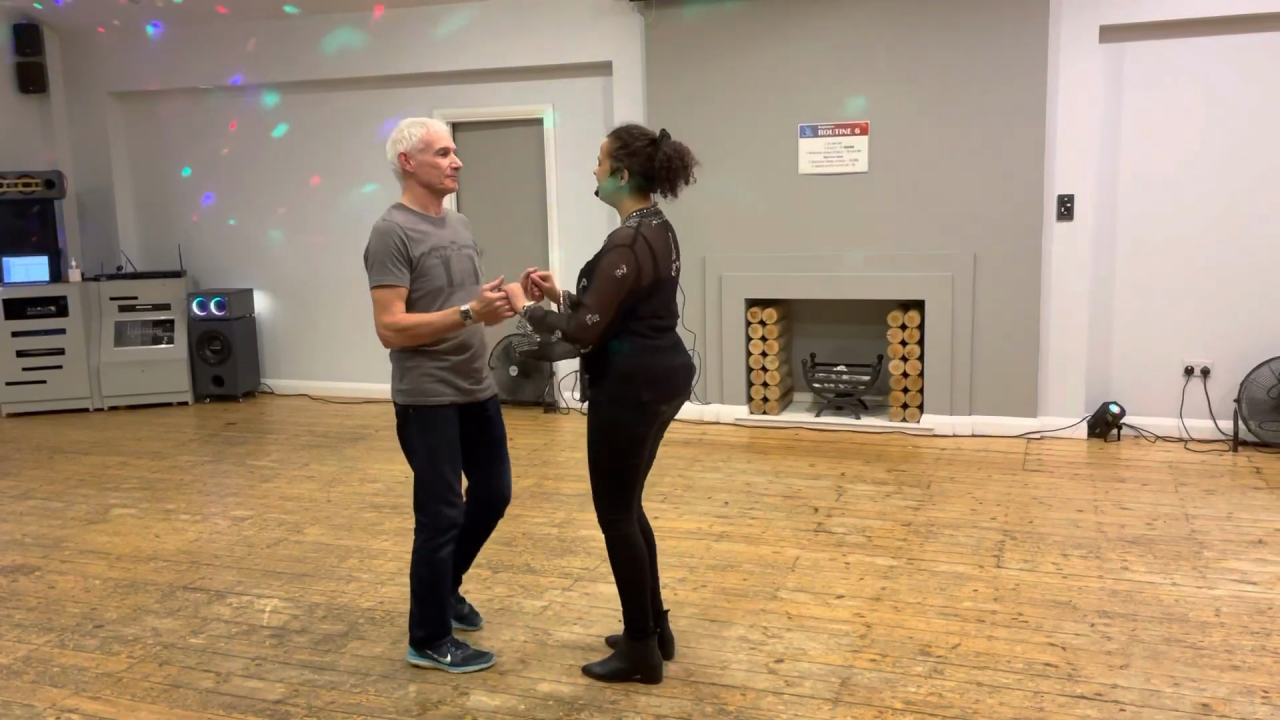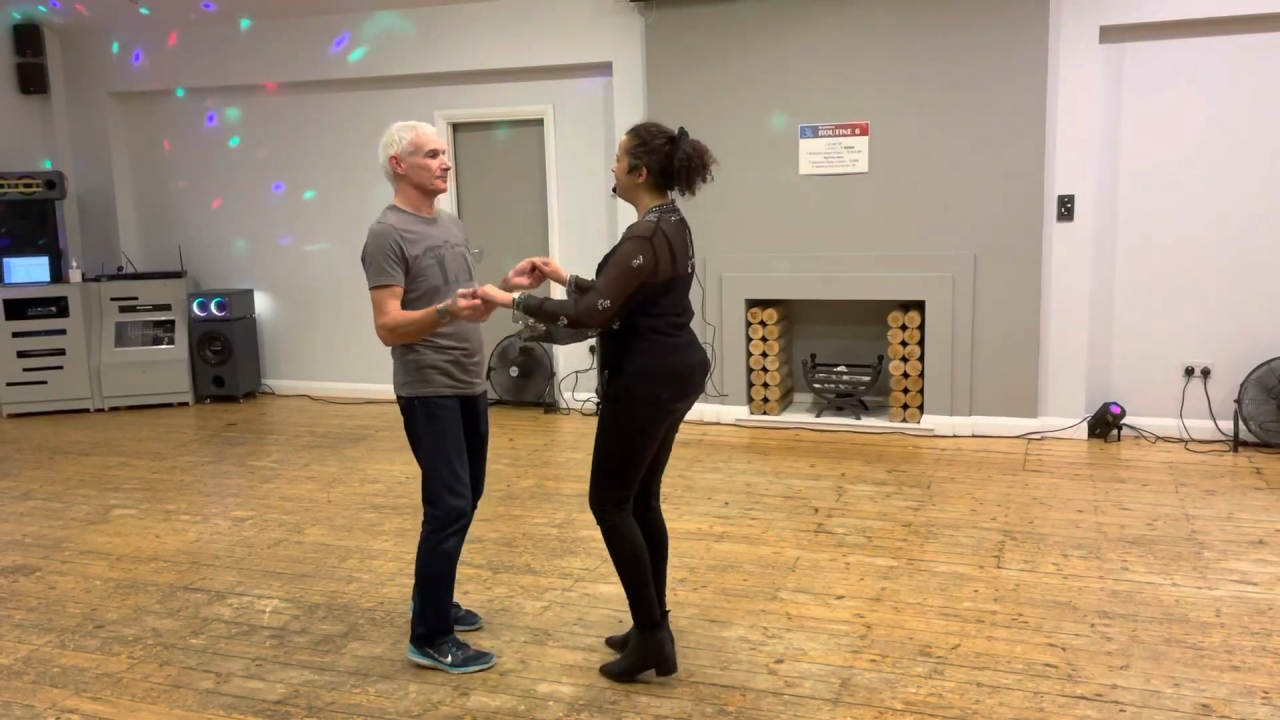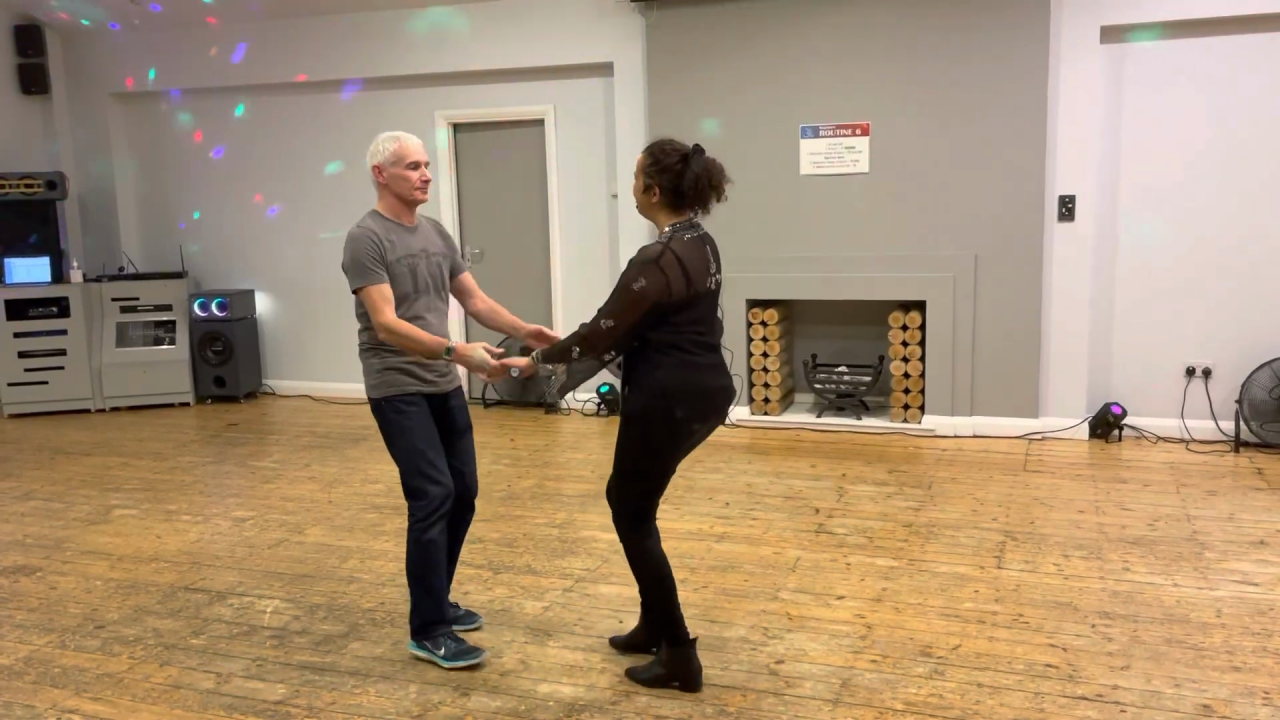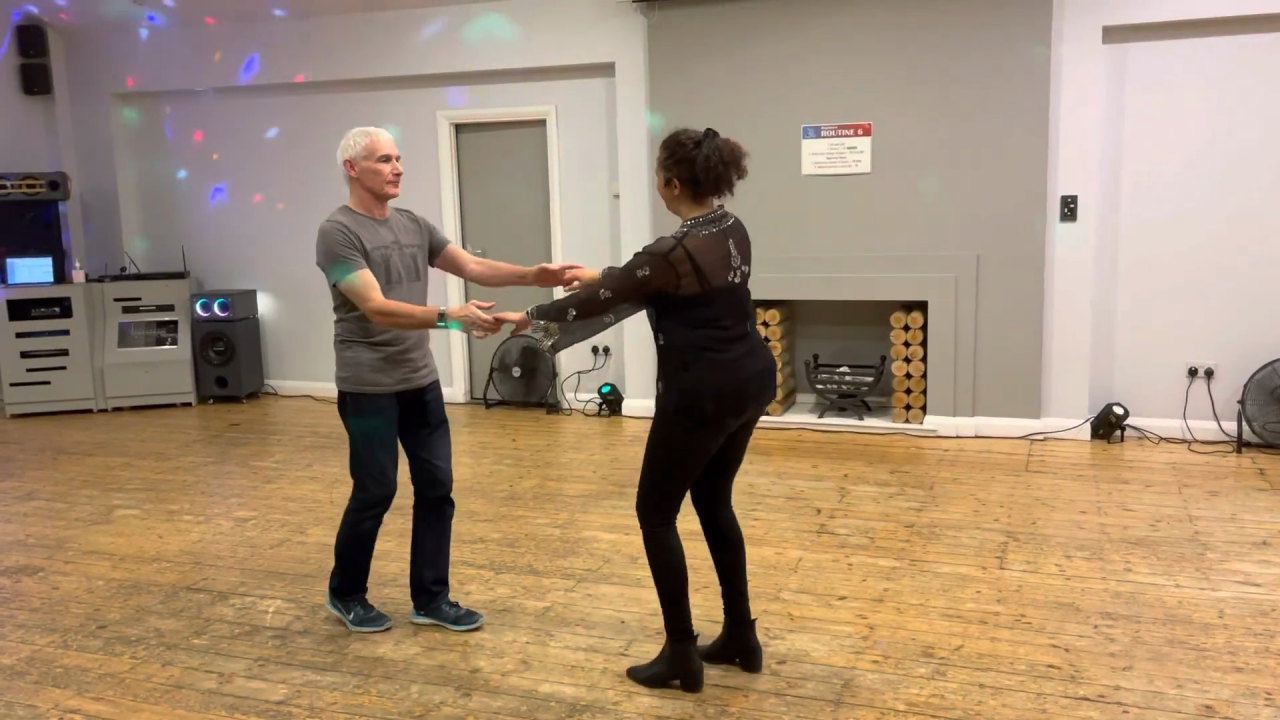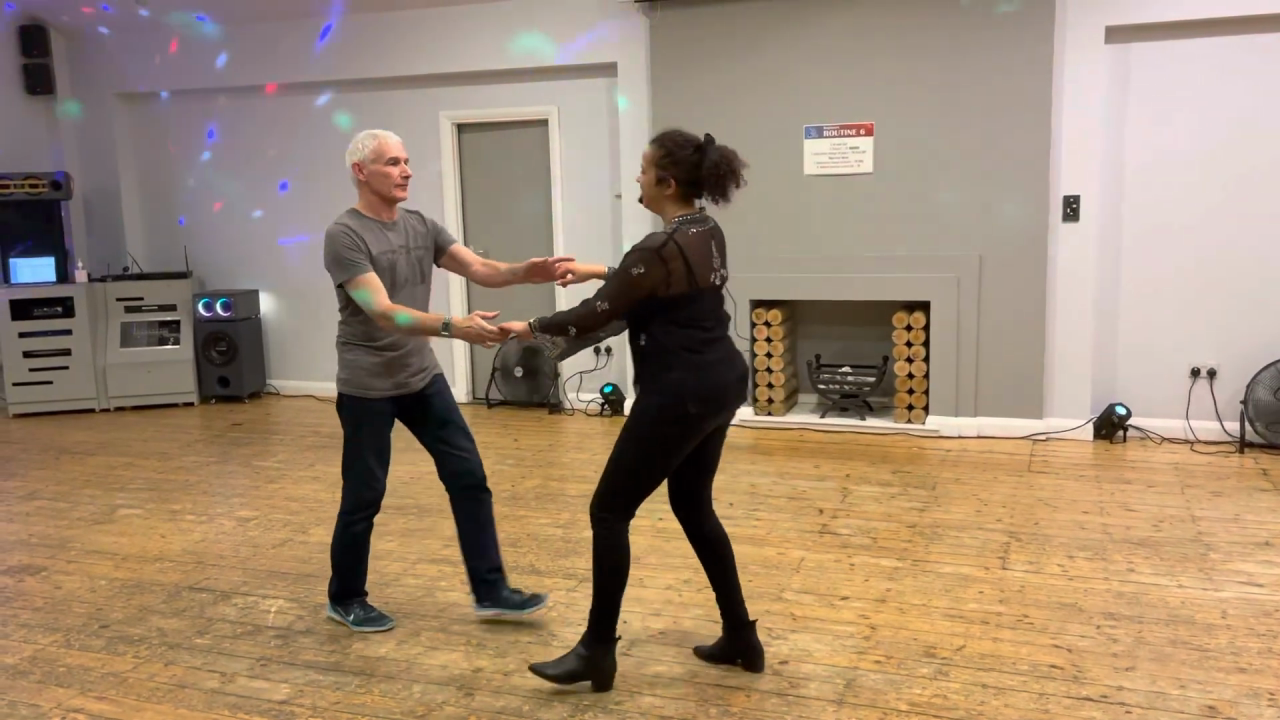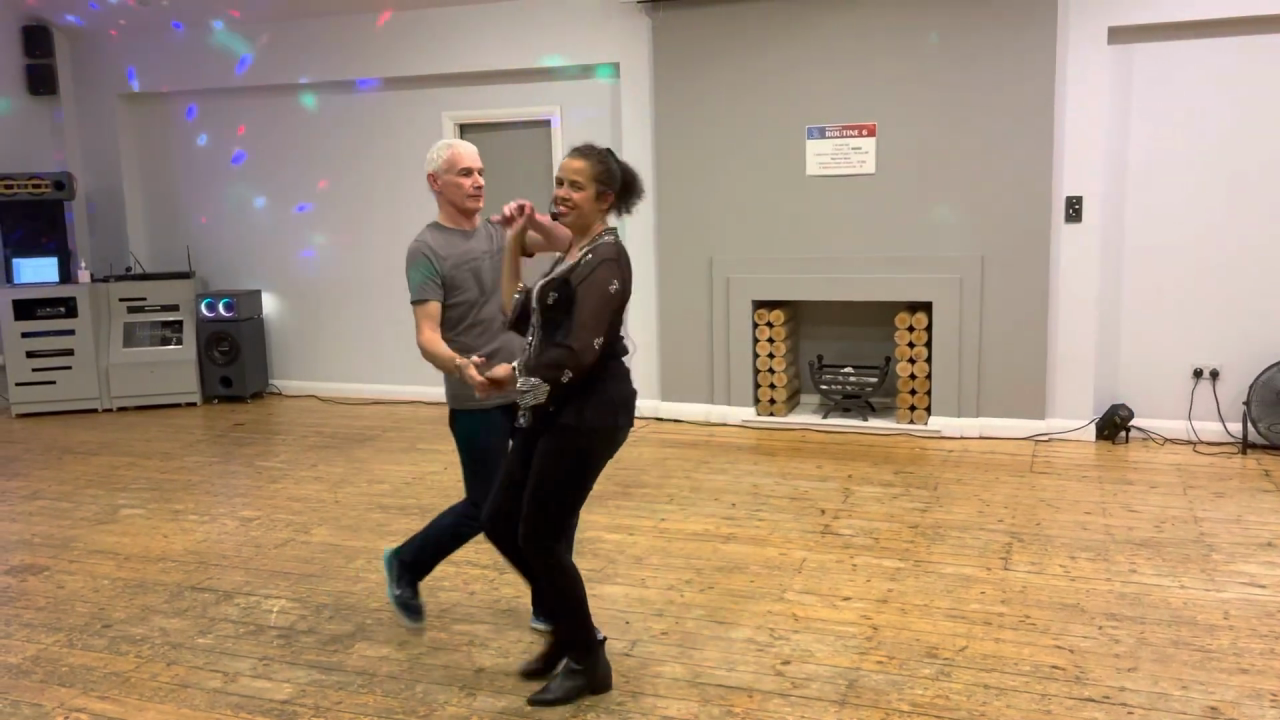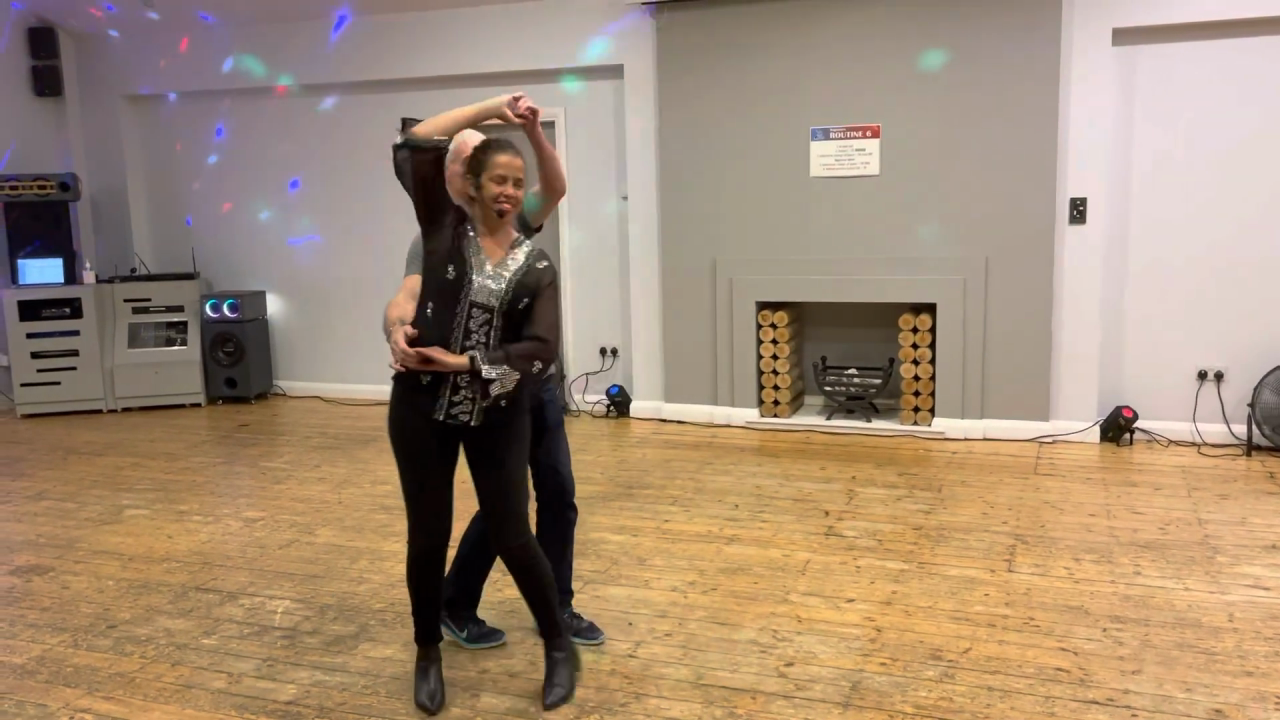
dt=0.4s
person 1, frame 1
left shoulder: (627, 241)
right shoulder: (657, 229)
left elbow: (588, 330)
left wrist: (528, 310)
right wrist: (561, 294)
left hip: (631, 384)
right hip: (662, 374)
left knee: (615, 512)
right knee: (624, 503)
left ankle: (640, 649)
right ankle: (654, 626)
person 1, frame 2
left shoulder: (645, 235)
right shoulder: (671, 225)
left elbow: (594, 314)
left wrist: (514, 300)
right wrist: (567, 278)
left hip: (648, 380)
right hip: (675, 372)
left knee: (610, 503)
right knee: (641, 501)
left ankle: (651, 640)
right ankle: (653, 627)
person 1, frame 3
left shoulder: (657, 258)
right shoulder: (701, 243)
left elbow: (605, 331)
left wrist: (537, 361)
right wrist: (566, 347)
left hip: (668, 398)
right hip: (708, 390)
left knee: (633, 518)
right knee: (626, 496)
left ankle: (678, 656)
right ankle: (653, 626)
person 1, frame 4
left shoulder: (675, 251)
right shoulder: (733, 231)
left elbow: (603, 301)
left wrist: (529, 317)
right wrist: (596, 274)
left hip: (701, 392)
right hip: (750, 379)
left knee: (656, 512)
right knee: (713, 501)
left ankle: (680, 654)
right ankle: (740, 638)
person 1, frame 5
left shoulder: (662, 247)
right shoulder: (707, 232)
left elbow: (599, 313)
left wrist: (530, 328)
right wrist: (600, 270)
left hip: (681, 393)
right hip: (721, 381)
left knee: (610, 510)
right knee: (693, 505)
left ankle: (597, 651)
right ankle: (741, 636)
person 1, frame 6
left shoulder: (607, 259)
right shoulder: (570, 252)
left elbow: (580, 350)
right elbow: (520, 316)
left wrist: (513, 372)
right wrist: (514, 248)
left hip: (588, 413)
right hip: (550, 411)
left knee: (540, 536)
right knee: (499, 523)
left ankle: (588, 663)
right ankle: (567, 635)
person 1, frame 7
left shoulder: (537, 263)
right shoulder: (445, 225)
left elbow: (542, 348)
right elbow: (412, 149)
left wrist: (466, 362)
right wrist: (485, 111)
left hip: (497, 414)
right hip: (423, 405)
left knee: (511, 537)
right knee: (428, 536)
left ankle: (559, 647)
right ankle: (427, 654)
person 2, frame 1
left shoulder: (460, 225)
right shoulder: (392, 233)
right elbow: (391, 329)
left wrist: (508, 299)
right wrist: (468, 313)
left hip: (478, 389)
right hip: (428, 397)
left knee: (493, 495)
right knee: (441, 515)
left ankle: (443, 586)
right ankle: (429, 640)
person 2, frame 2
left shoulder: (451, 225)
right shoulder: (387, 234)
right elbow: (388, 327)
left wrist: (508, 286)
right wrist: (446, 311)
left hip: (470, 385)
right hip: (428, 389)
left knee: (465, 500)
right knee: (449, 505)
left ankle: (431, 599)
right ankle: (431, 638)
person 2, frame 3
left shoulder: (437, 233)
right shoulder: (366, 239)
left elbow: (475, 301)
right elbow: (386, 326)
left wrist: (526, 331)
right wrist: (459, 352)
left hip: (443, 386)
right hip: (398, 389)
left knee: (463, 493)
right knee: (433, 496)
left ankle: (433, 600)
right ankle: (428, 630)
person 2, frame 4
left shoulder: (413, 225)
right shoulder: (337, 232)
left elbow: (471, 267)
right elbow: (375, 308)
left wrist: (533, 276)
right wrist: (448, 316)
left hip: (420, 378)
right hip: (367, 385)
left knee: (436, 487)
right knee: (376, 491)
left ankle: (430, 598)
right ankle: (346, 593)
person 2, frame 5
left shoulder: (422, 226)
right shoulder: (344, 236)
left elbow: (479, 269)
right elbow: (383, 312)
left wrist: (526, 271)
right wrist: (453, 327)
left hip: (423, 378)
right hip: (368, 389)
left knee: (467, 475)
right knee: (365, 496)
left ankle: (490, 589)
right ankle: (345, 598)
person 2, frame 6
left shoulder: (502, 231)
right shoulder: (426, 250)
left elbow: (566, 243)
right elbow: (428, 336)
left wrist: (537, 224)
right wrist: (461, 367)
right hip: (476, 400)
right knee: (483, 506)
left ankle: (550, 606)
right ankle: (405, 565)
person 2, frame 7
left shoulder: (512, 217)
left elbow: (554, 190)
right elbow: (404, 299)
left wrist: (535, 135)
right wrist: (398, 332)
left hip: (537, 379)
left knee: (559, 493)
left ankle: (557, 608)
right ankle: (455, 608)
